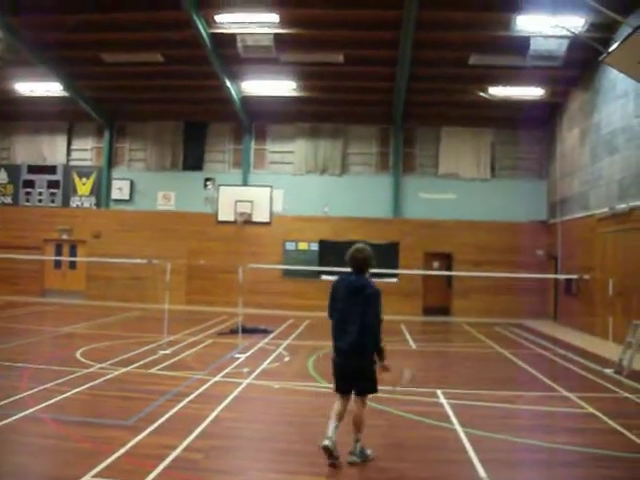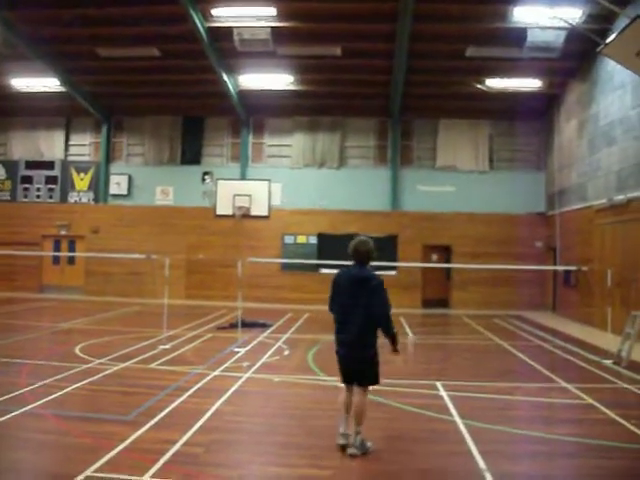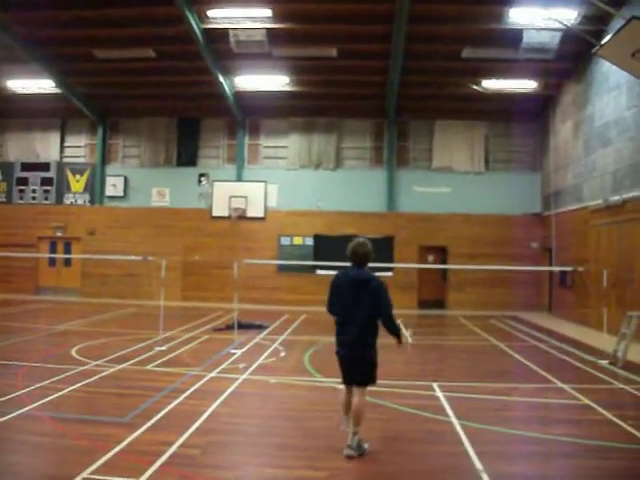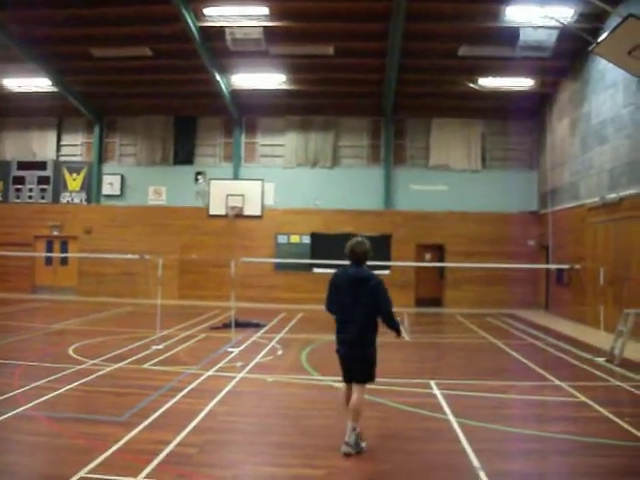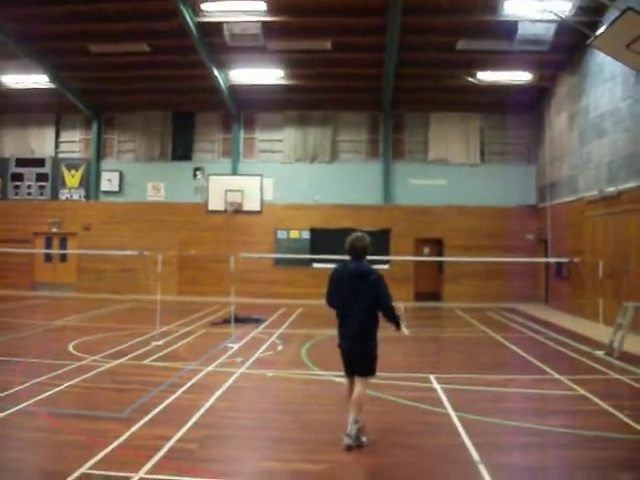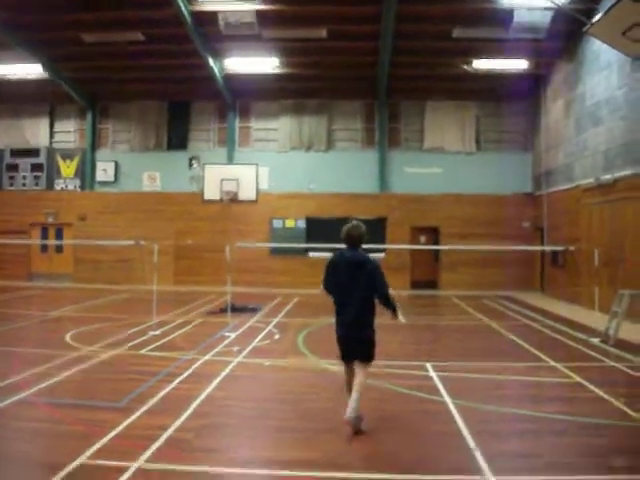
dt=0.1s
person 1, frame 1
left shoulder: (338, 285)
right shoulder: (370, 291)
right elbow: (372, 327)
right wrist: (381, 356)
left hip: (340, 353)
right hip: (360, 355)
left knee: (342, 398)
right knee: (360, 400)
left ankle: (330, 437)
right ankle: (356, 449)
person 1, frame 2
left shoulder: (340, 278)
right shoulder: (375, 282)
left elbow: (333, 307)
right elbow: (382, 316)
right wrist: (393, 340)
left hip: (343, 344)
right hip: (364, 346)
left knee: (348, 389)
right knee: (361, 392)
left ankle: (343, 434)
right ankle: (356, 441)
person 1, frame 3
left shoulder: (338, 279)
right shoulder: (375, 284)
left elbow: (331, 309)
right elbow: (386, 315)
right wrist: (397, 335)
left hip: (343, 344)
right hip: (364, 346)
left knee: (348, 389)
right knee: (359, 392)
left ankle: (350, 434)
right ankle: (353, 442)
person 1, frame 4
left shoulder: (337, 278)
right shoulder: (374, 282)
left elbow: (330, 307)
right elbow: (385, 311)
right wrist: (397, 328)
left hip: (343, 342)
right hip: (364, 344)
left knee: (349, 386)
right knee: (358, 390)
left ankle: (353, 429)
right ankle: (350, 440)
person 1, frame 5
left shoulder: (337, 273)
right shoulder: (374, 277)
left elbow: (330, 301)
right elbow: (385, 306)
right wrist: (396, 322)
left hip: (345, 336)
right hip: (366, 337)
left knee: (351, 380)
right knee: (361, 383)
left ankle: (354, 423)
right ankle: (351, 433)
person 1, frame 6
left shoulder: (335, 262)
right shoulder: (371, 266)
left elbow: (328, 287)
right elbow: (382, 293)
right wrist: (393, 310)
left hip: (343, 324)
right hip: (364, 325)
left knee: (349, 365)
right knee: (361, 368)
left ankle: (352, 410)
right ankle: (351, 412)
